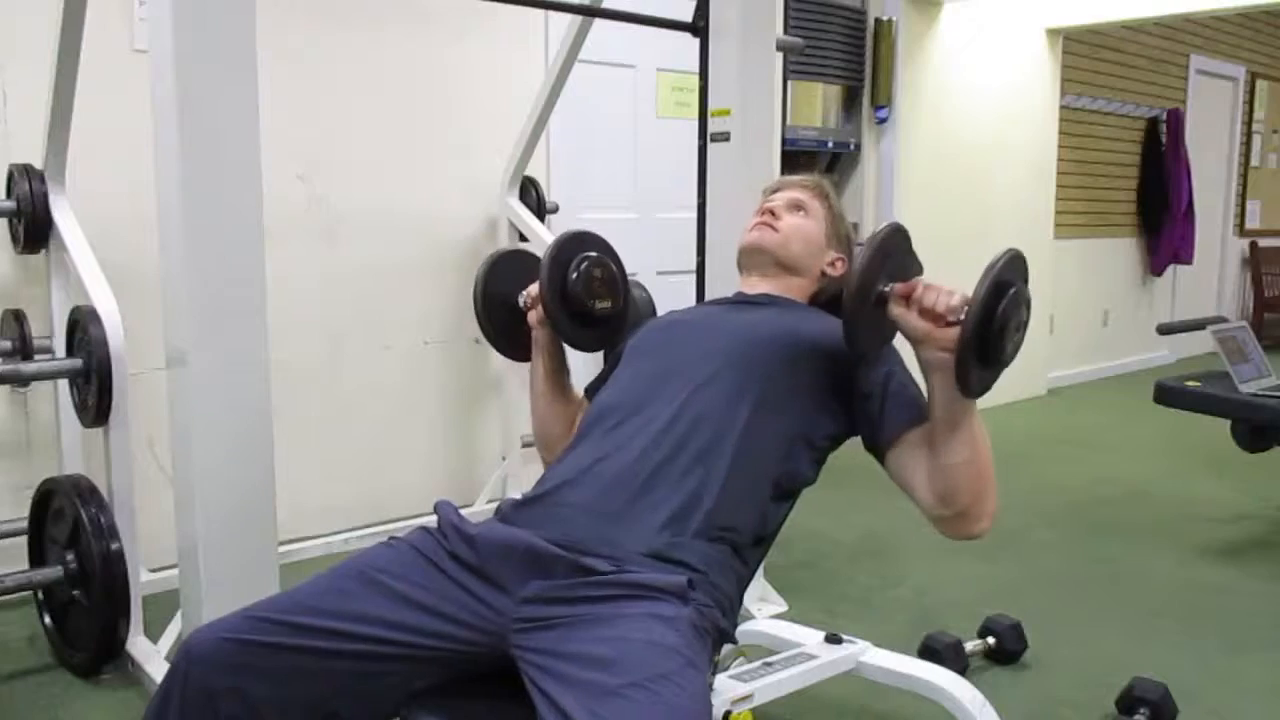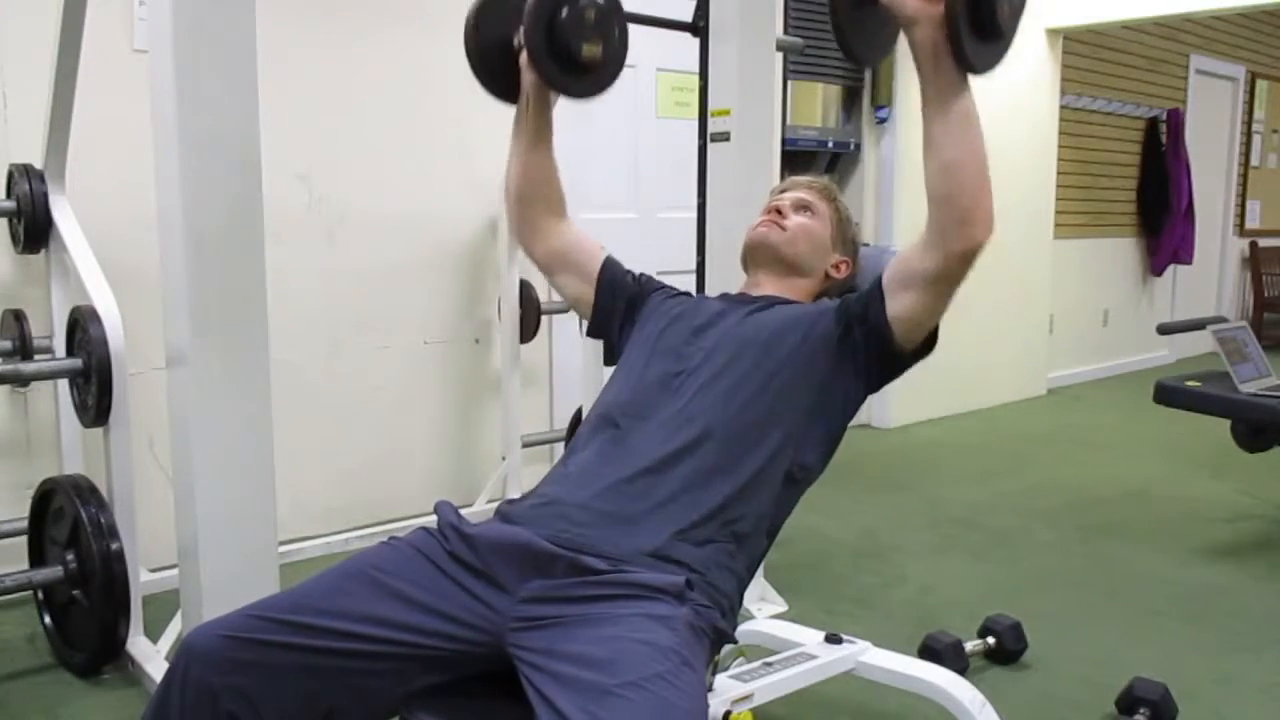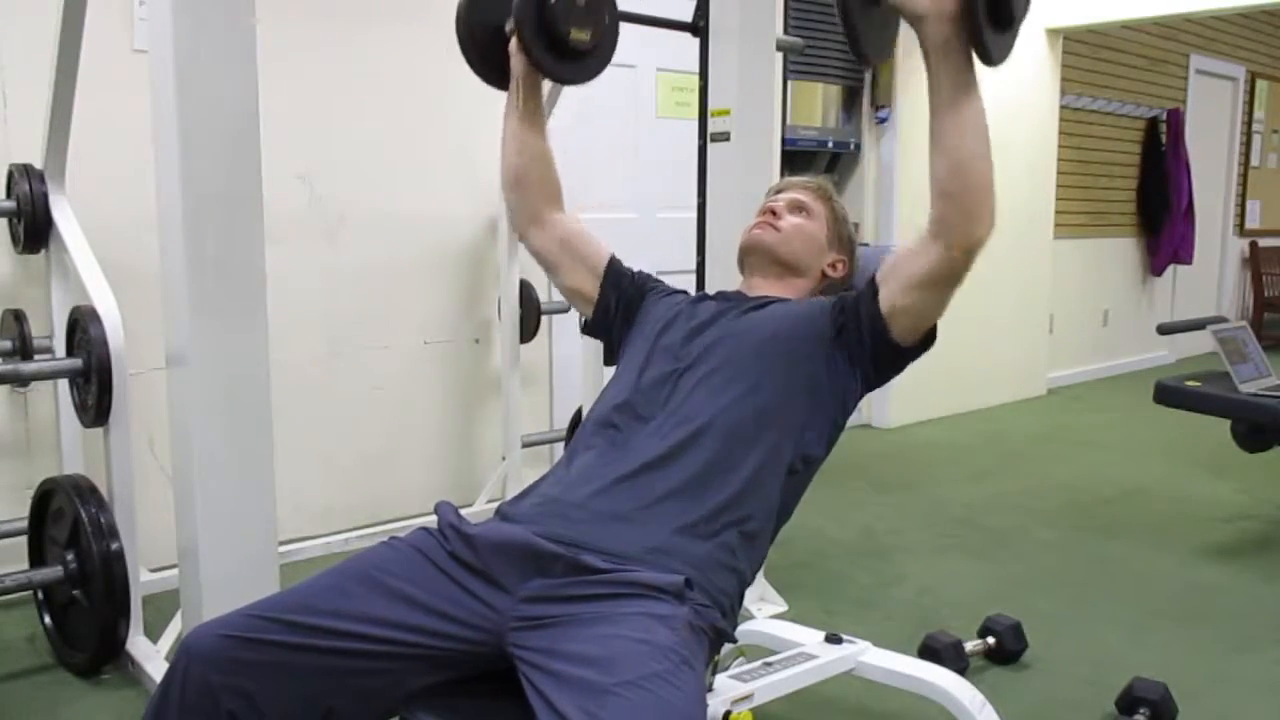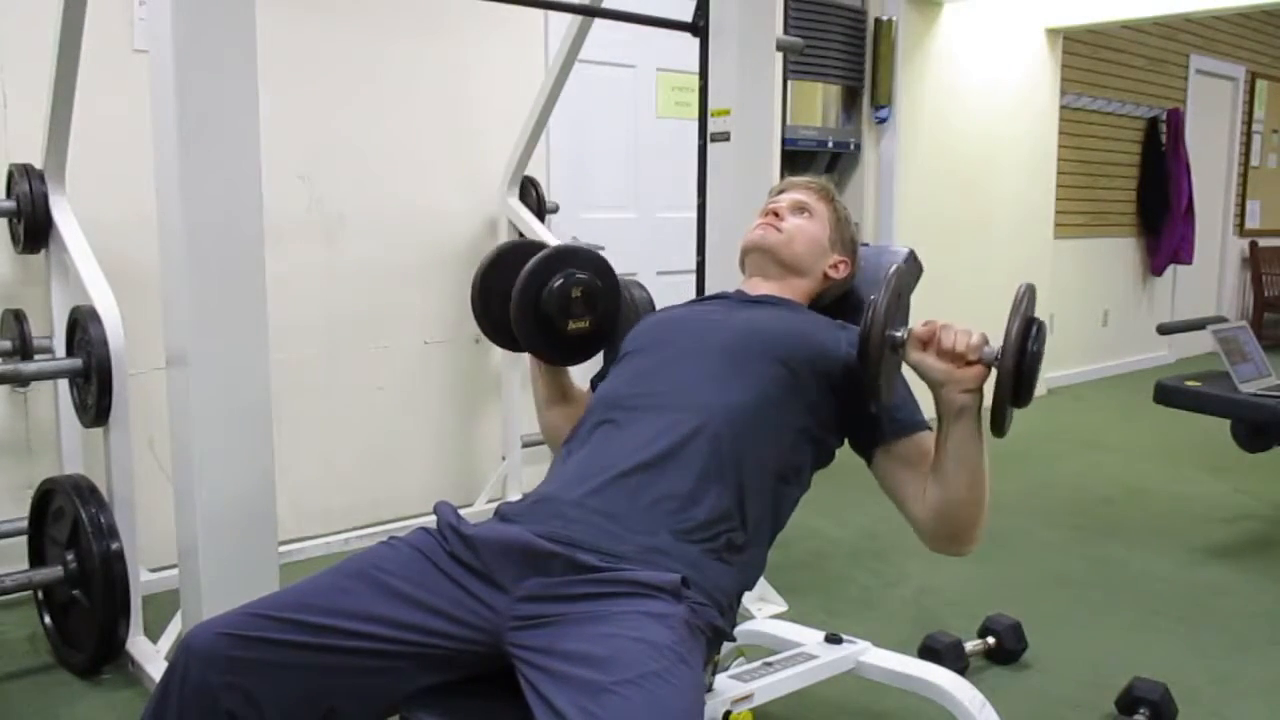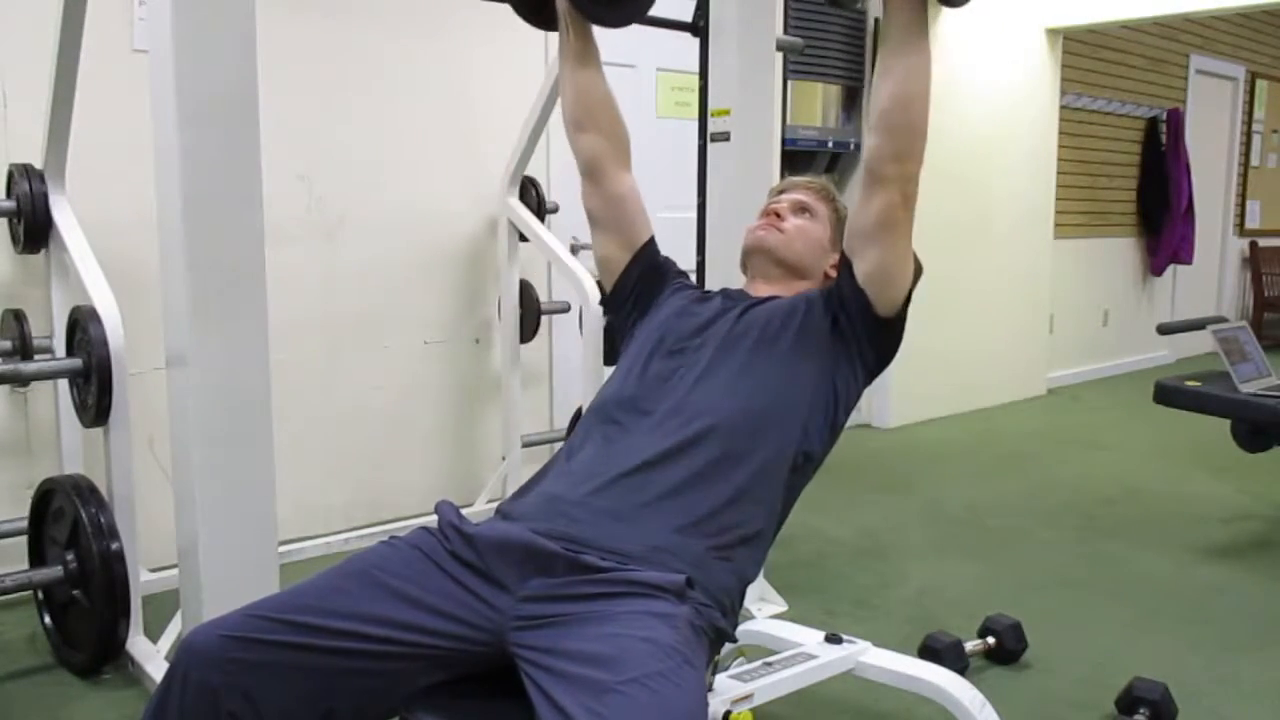
dt=1s
person 1, frame 1
left shoulder: (841, 347)
right shoulder: (660, 327)
left elbow: (961, 511)
left wrist: (946, 365)
right wrist: (546, 342)
left hip: (649, 593)
right hip: (499, 550)
person 1, frame 2
left shoulder: (836, 338)
right shoulder: (662, 310)
left elbow: (957, 239)
right elbow: (539, 230)
right wrist: (536, 92)
left hip: (643, 597)
right hip: (494, 550)
person 1, frame 3
left shoulder: (834, 337)
right shoulder: (657, 310)
left elbow: (956, 237)
right elbow: (538, 220)
right wrist: (527, 77)
left hip: (645, 596)
right hip: (496, 548)
person 1, frame 4
left shoulder: (841, 351)
right shoulder: (663, 322)
left elbow: (948, 528)
left wrist: (958, 400)
left hip: (646, 594)
right hip: (498, 549)
person 1, frame 5
left shoulder: (835, 334)
right shoulder: (665, 303)
left elbow: (890, 177)
right elbow: (600, 160)
left hip: (645, 594)
right hip: (496, 548)
